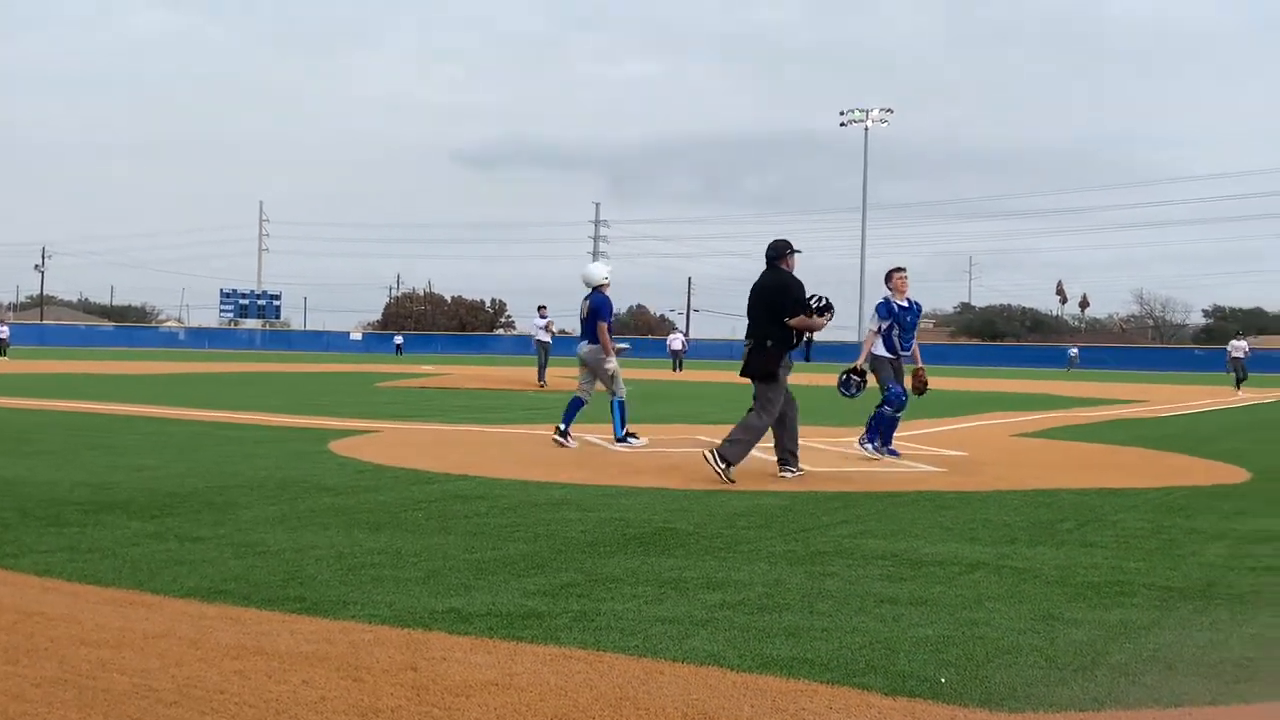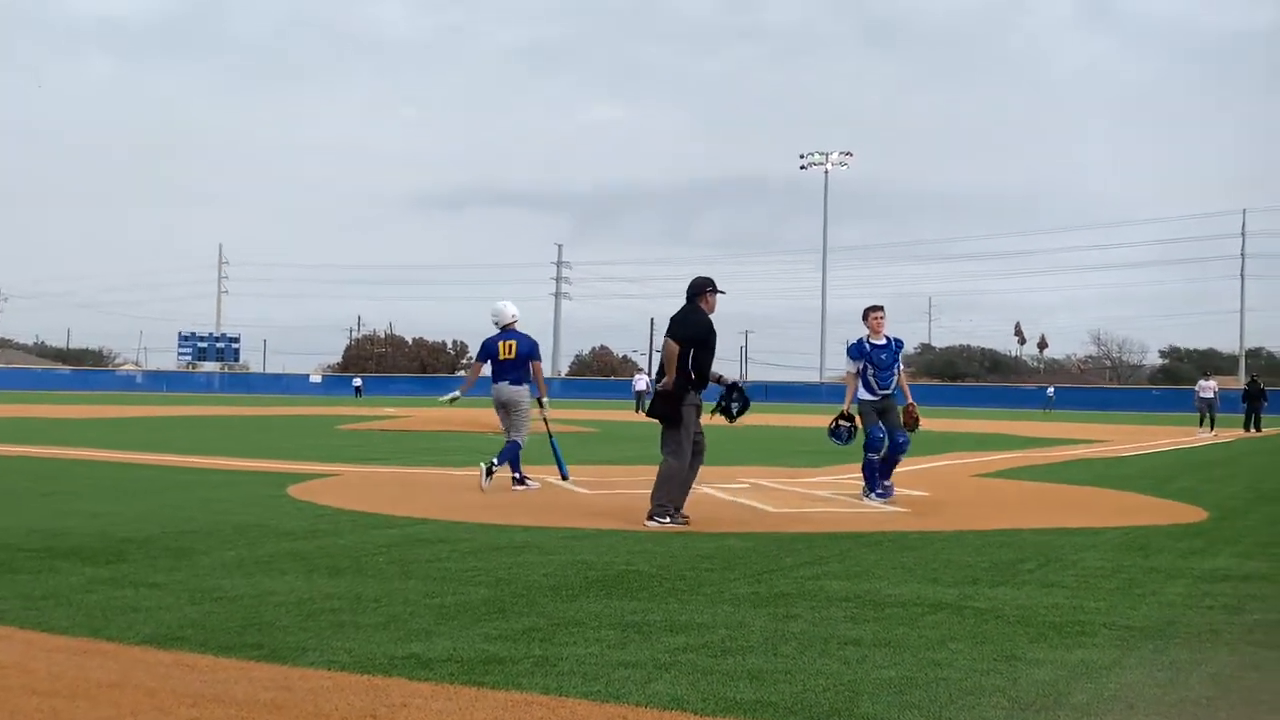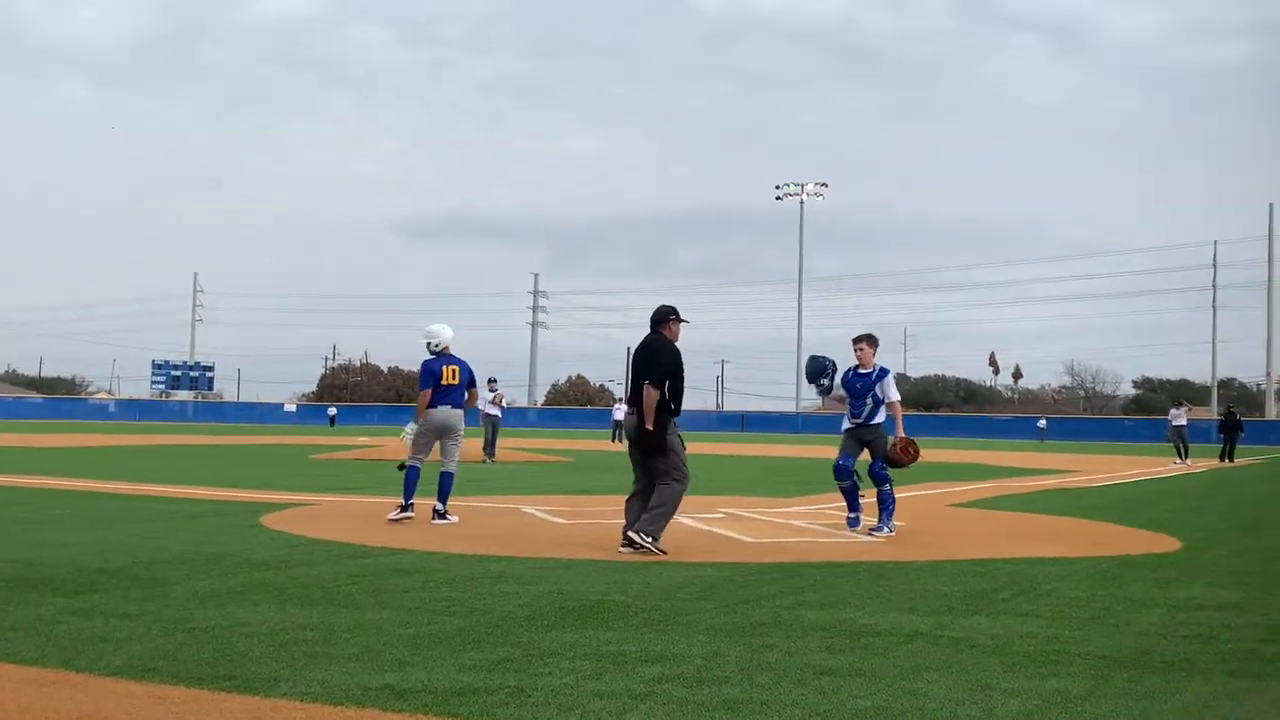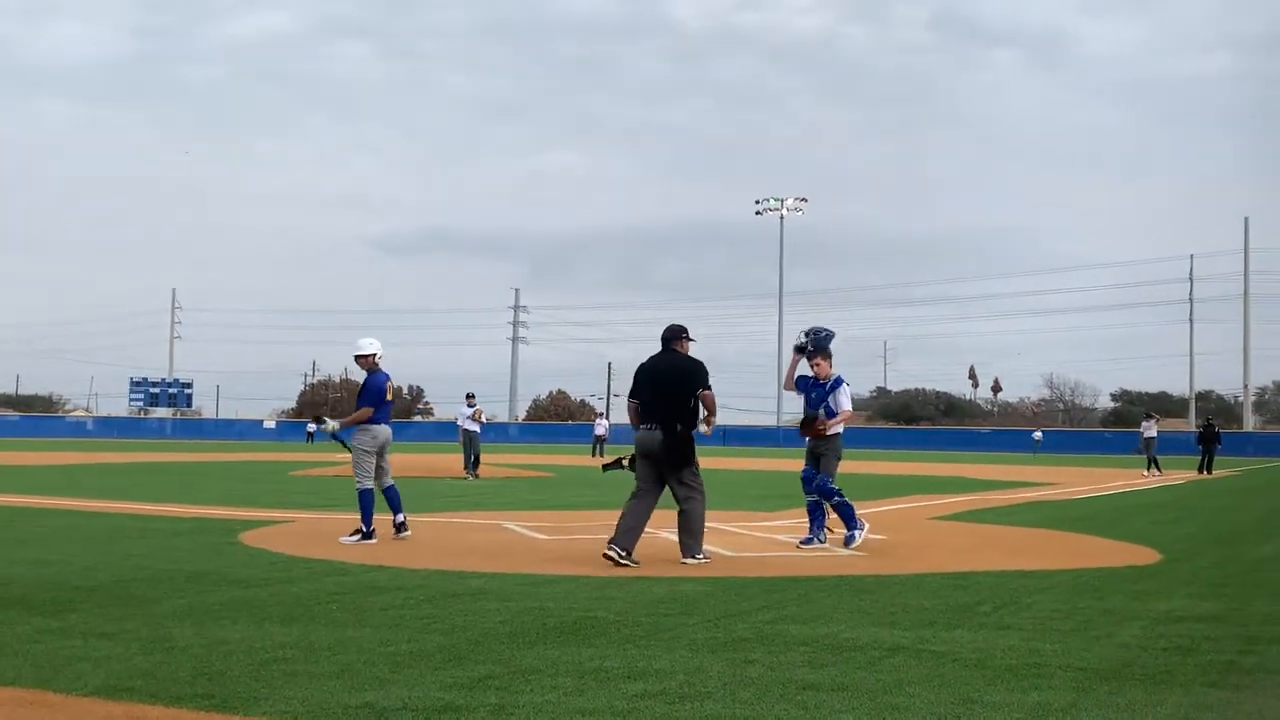
dt=0.5s
person 1, frame 1
left shoulder: (761, 283)
right shoulder: (790, 282)
right elbow: (795, 320)
left wrist: (807, 321)
right wrist: (817, 324)
left hip: (758, 353)
right hip: (773, 356)
left knee: (786, 408)
right knee: (764, 412)
left ankle: (789, 464)
right ankle: (722, 456)
person 1, frame 2
left shoulder: (689, 317)
right shoulder: (696, 318)
right elbow: (670, 343)
left wrist: (718, 378)
right wrist: (670, 378)
left hip: (682, 395)
right hip: (680, 396)
left knee: (695, 448)
right knee: (677, 454)
left ankle: (672, 505)
right ankle: (660, 513)
person 1, frame 3
left shoulder: (643, 346)
right shoulder: (667, 349)
right elbow: (652, 388)
right wrist: (650, 425)
left hip: (635, 421)
right hip: (655, 424)
left knee: (644, 481)
right knee: (676, 479)
left ankle: (631, 538)
right ankle: (645, 531)
person 1, frame 4
left shoulder: (645, 366)
right shoulder: (691, 364)
left elbow: (632, 405)
right elbow: (705, 393)
left wrist: (641, 432)
right wrist: (711, 416)
left hip: (646, 437)
right hip: (674, 440)
left knee: (642, 495)
right knee: (692, 495)
left ankle: (619, 546)
right ankle: (693, 551)
person 2, frame 1
left shoulder: (915, 308)
right shoulder: (885, 307)
left elbow: (913, 337)
right elbow: (872, 333)
left wrist: (919, 363)
right wrist: (862, 359)
left hip: (897, 360)
right hip: (881, 358)
left knee: (900, 400)
right knee: (893, 396)
left ankle: (883, 443)
right ankle: (868, 438)
person 2, frame 2
left shoulder: (895, 345)
right shoulder: (859, 347)
left elbow: (900, 373)
right elbow: (852, 376)
left wrist: (909, 398)
right wrist: (847, 404)
left hip: (889, 400)
right hip: (867, 402)
left knee: (900, 440)
right knee: (875, 441)
left ankle: (884, 476)
right ankle: (871, 488)
person 2, frame 3
left shoulder: (883, 374)
right shoulder: (849, 374)
left elbow: (894, 403)
right elbow: (844, 400)
left wrist: (900, 432)
right wrist: (830, 394)
left hip: (875, 430)
right hip: (852, 430)
left knee: (879, 473)
right knee: (842, 466)
left ankle: (886, 522)
right ankle: (854, 510)
person 2, frame 4
left shoulder: (839, 385)
right shoulder: (810, 383)
left elbow: (847, 413)
right elbow: (788, 386)
left wrist: (831, 423)
right wrist: (795, 360)
left hip: (830, 441)
right hip: (813, 441)
left knee: (825, 485)
right knee: (809, 485)
left ankle: (855, 525)
right ankle: (817, 533)
person 3, frame 1
left shoulder: (587, 300)
right shoulder: (603, 300)
right elbow: (602, 331)
left wrist: (613, 346)
right wrist: (610, 357)
left hip: (583, 349)
right hip: (596, 350)
left knee: (583, 393)
right knee: (617, 392)
left ankle: (562, 430)
right ankle: (622, 435)
person 3, frame 2
left shoulder: (489, 342)
right shoulder: (529, 341)
left elbow: (475, 369)
right elbow: (537, 372)
left wrist: (460, 392)
right wrist: (543, 399)
left hip: (498, 390)
right hip: (519, 392)
left knee: (511, 435)
right knee: (518, 437)
left ankle: (518, 477)
right ankle: (492, 466)
person 3, frame 3
left shoulder: (429, 365)
right shoulder: (464, 366)
left elbow: (426, 396)
right elbow: (474, 395)
left wrist: (414, 423)
left hip: (432, 416)
right hip: (455, 416)
left knee: (414, 460)
right knee: (449, 465)
left ankle: (407, 505)
right ankle: (440, 511)
person 3, frame 4
left shoulder: (372, 380)
right shoulder: (386, 379)
left elbow: (366, 413)
left wrist: (337, 425)
left hip: (369, 433)
right hip: (384, 432)
left knee: (364, 482)
right knee: (385, 480)
left ankle: (367, 531)
right ankle: (400, 523)
